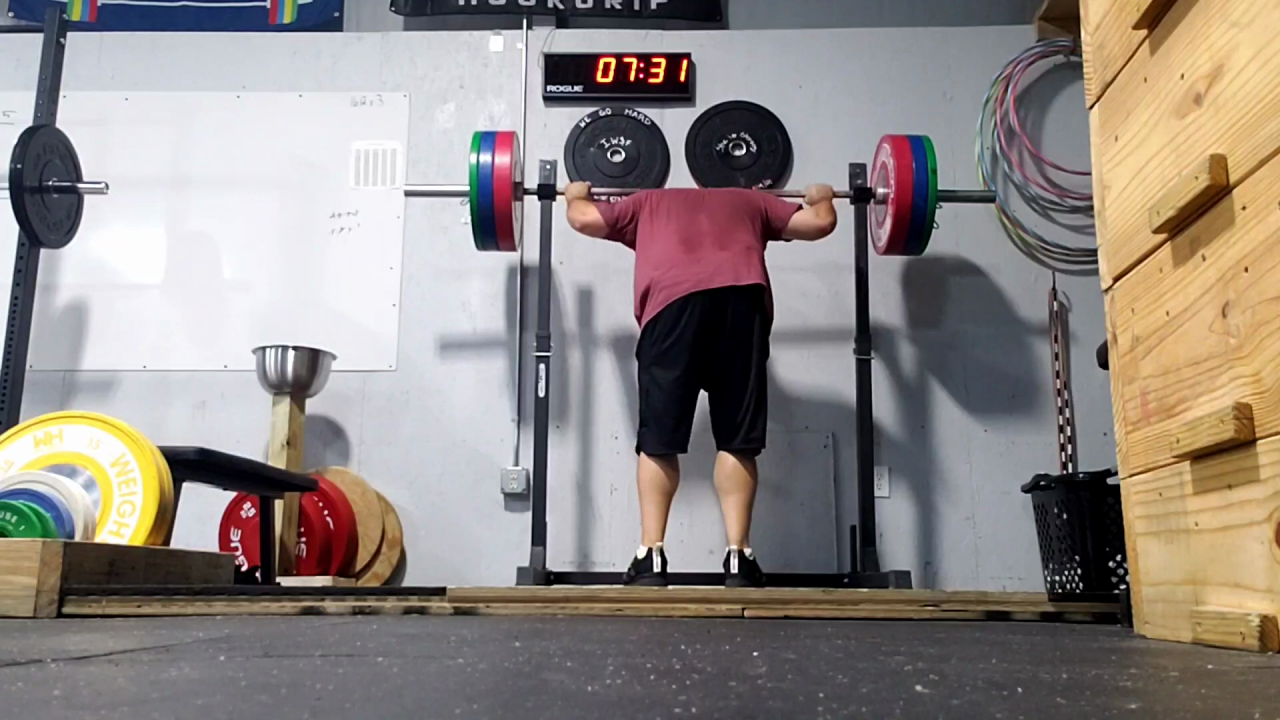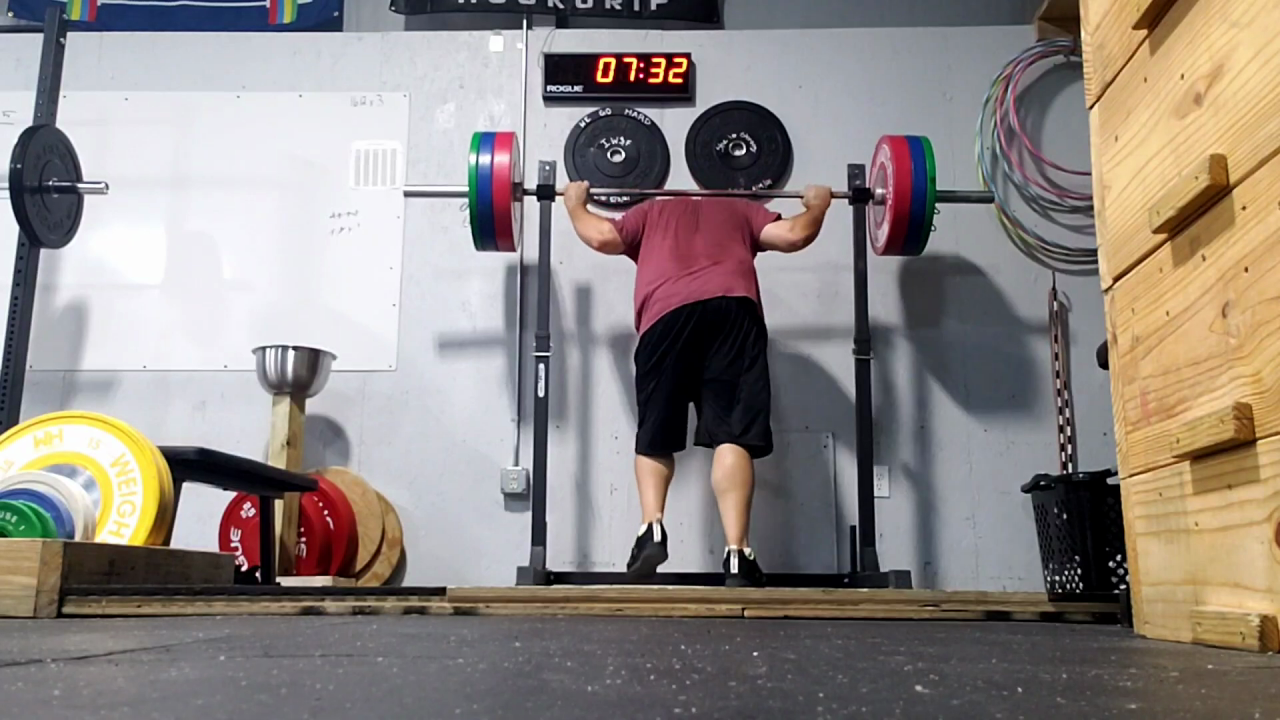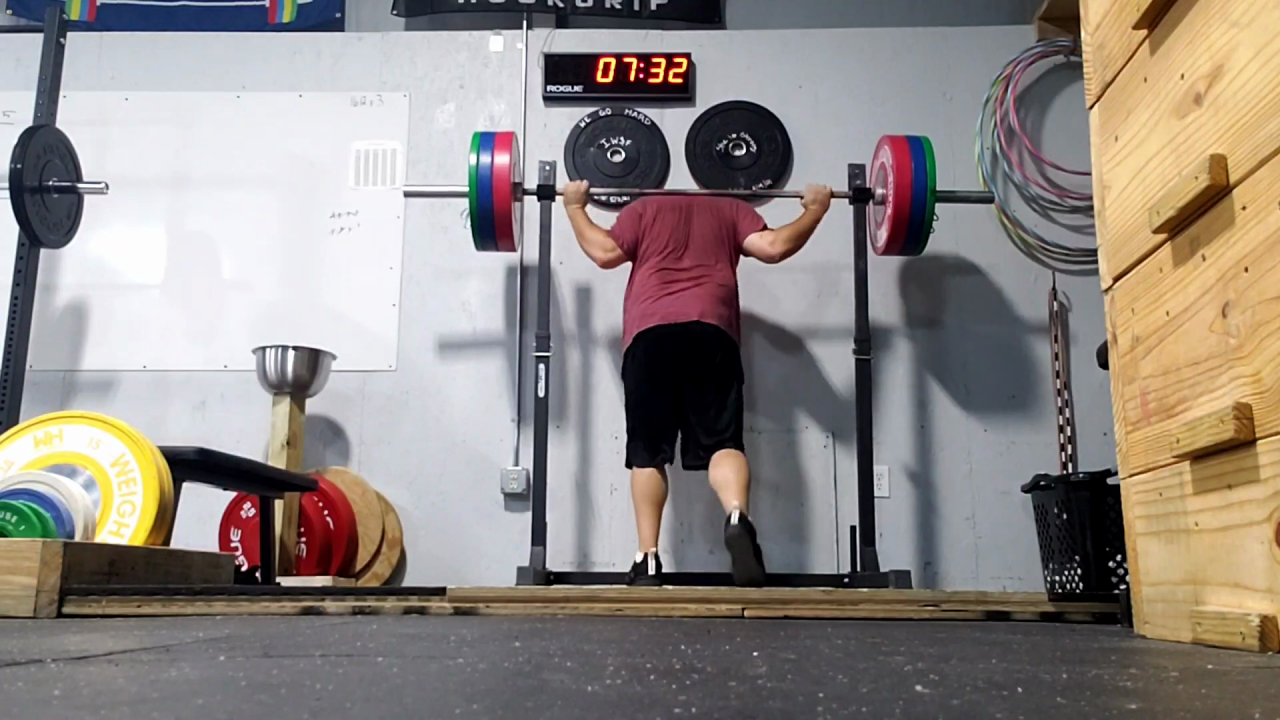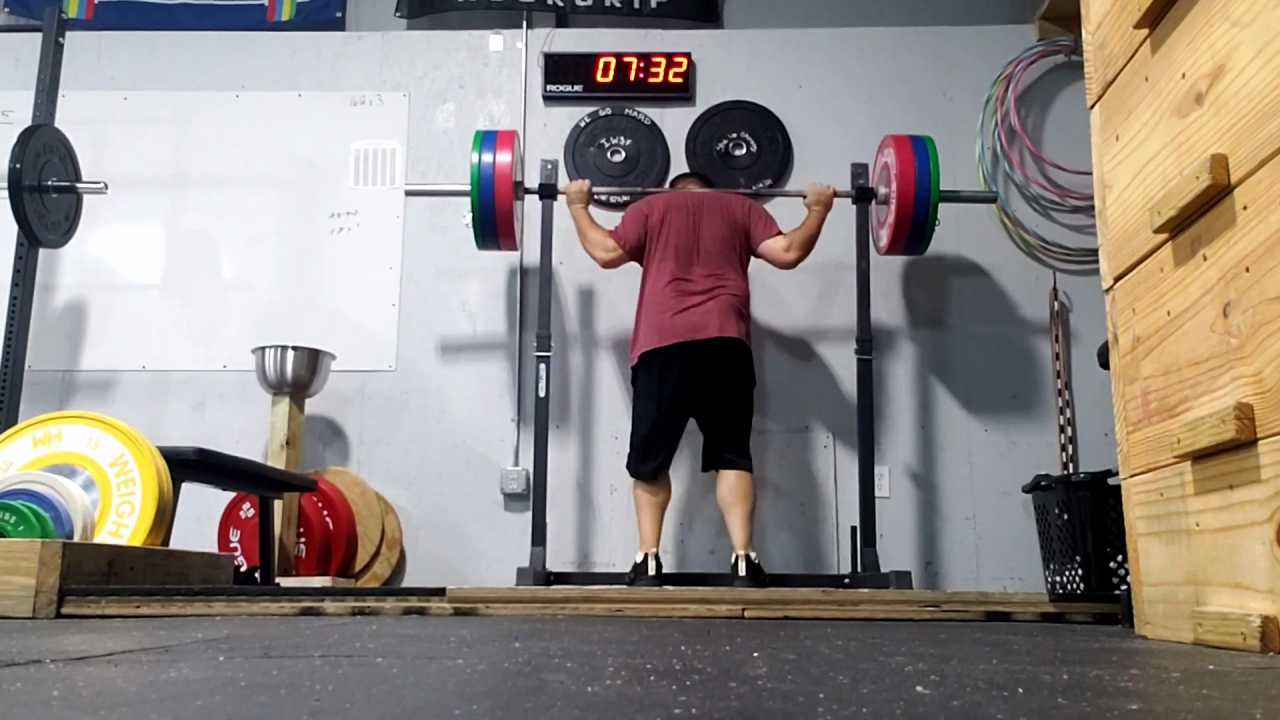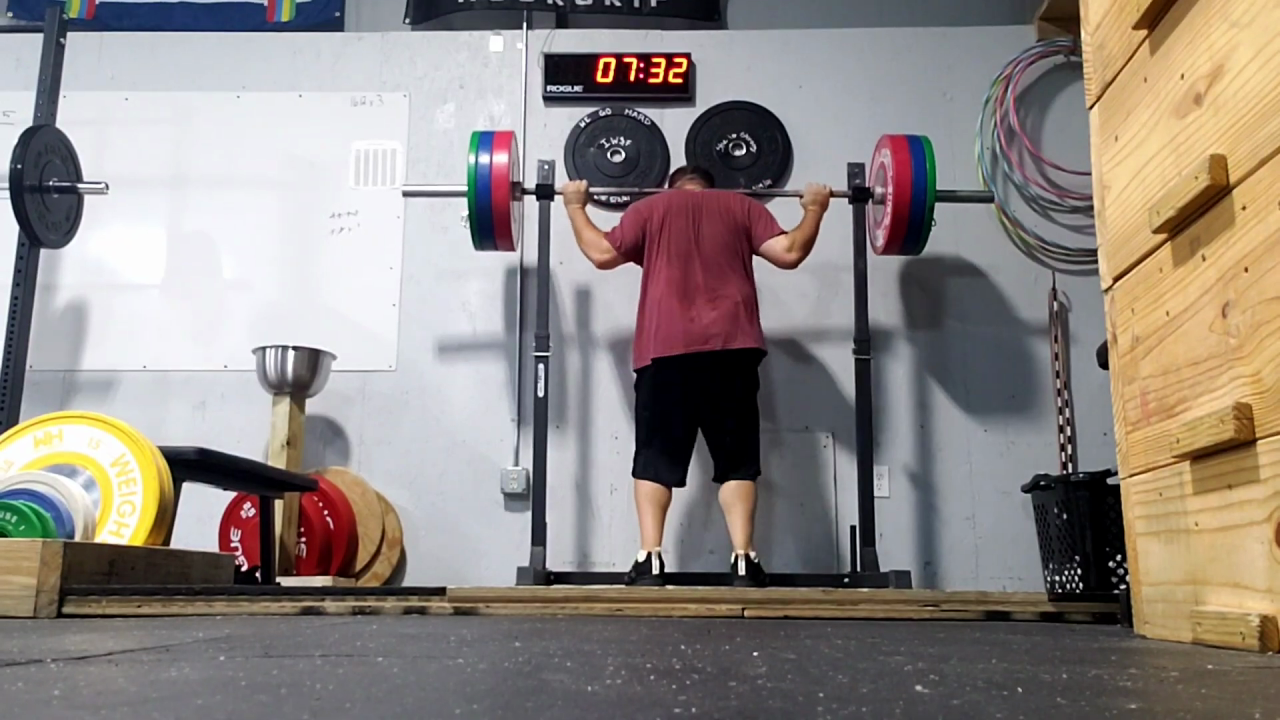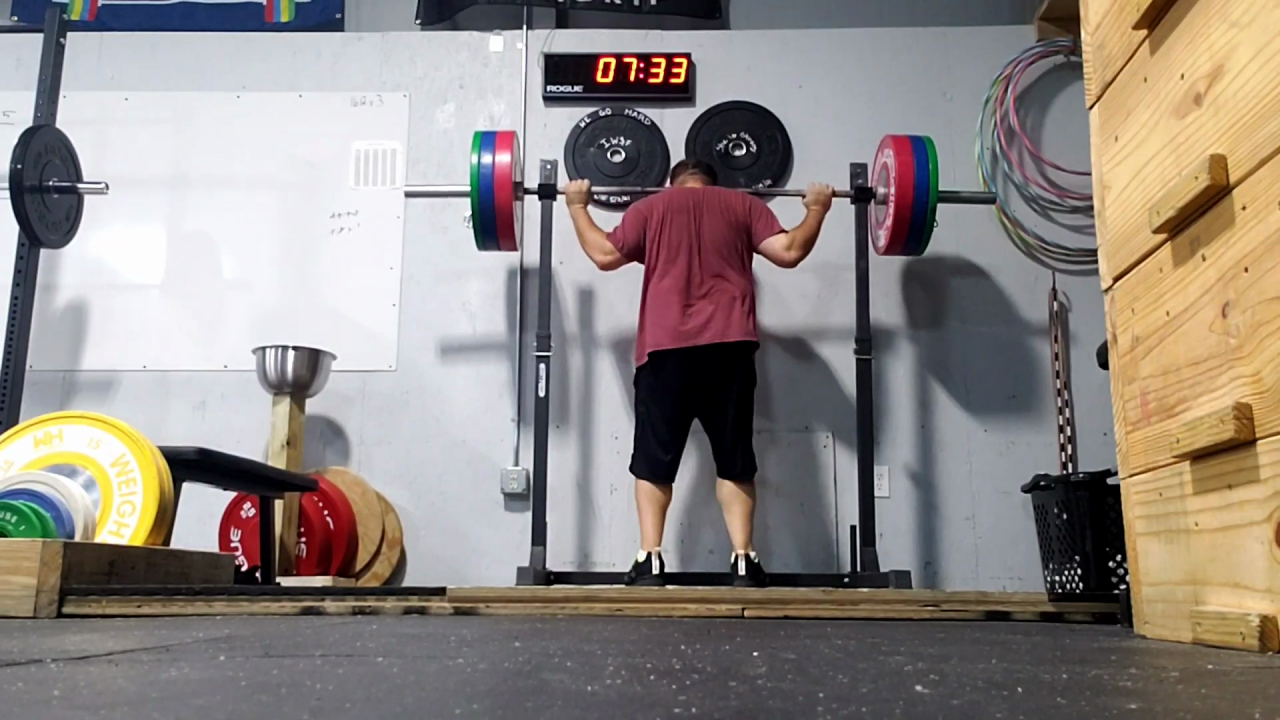
dt=0.3s
person 1, frame 1
left shoulder: (650, 202)
right shoulder: (748, 200)
left elbow: (582, 217)
right elbow: (821, 222)
left wrist: (575, 195)
right wrist: (821, 199)
left hip: (672, 300)
right hip: (741, 298)
left knee: (657, 440)
right knee: (737, 440)
left ankle: (651, 558)
right ankle: (738, 559)
person 1, frame 2
left shoulder: (651, 211)
right shoulder: (740, 209)
left elbow: (602, 237)
right elbow: (792, 236)
left wrist: (574, 204)
right wrist: (817, 206)
left hip: (667, 313)
right hip: (733, 309)
left knee: (655, 440)
right knee: (732, 438)
left ankle: (652, 531)
right ankle: (737, 557)
person 1, frame 3
left shoulder: (642, 208)
right shoulder: (731, 209)
left elbow: (606, 253)
right elbow: (773, 247)
left wrist: (574, 207)
right wrist: (814, 209)
left hip: (650, 333)
right hip: (710, 329)
left knee: (647, 452)
right knee: (722, 443)
left ankle: (648, 561)
right ankle: (737, 520)
person 1, frame 4
left shoulder: (650, 207)
right shoulder: (742, 208)
left elbow: (606, 253)
right elbow: (789, 252)
left wrist: (578, 207)
right wrist: (818, 210)
left hip: (661, 343)
right hip: (724, 343)
left knee: (649, 460)
right knee: (732, 457)
left ankle: (648, 561)
right ankle: (743, 562)
person 1, frame 5
left shoulder: (649, 208)
right shoulder: (743, 207)
left elbow: (602, 253)
right elbow: (790, 252)
left wrist: (575, 207)
right wrist: (814, 210)
left hip: (665, 350)
right hip: (730, 349)
left knee: (654, 462)
right knee: (736, 464)
left ankle: (650, 561)
right ankle: (744, 561)
person 1, frame 6
left shoulder: (649, 207)
right shoulder: (744, 205)
left elbow: (605, 255)
right elbow: (789, 252)
left wrist: (578, 207)
right wrist: (816, 209)
left hip: (665, 348)
right hip: (729, 346)
left knee: (654, 459)
right knee: (734, 460)
left ankle: (649, 560)
right ankle: (743, 561)
